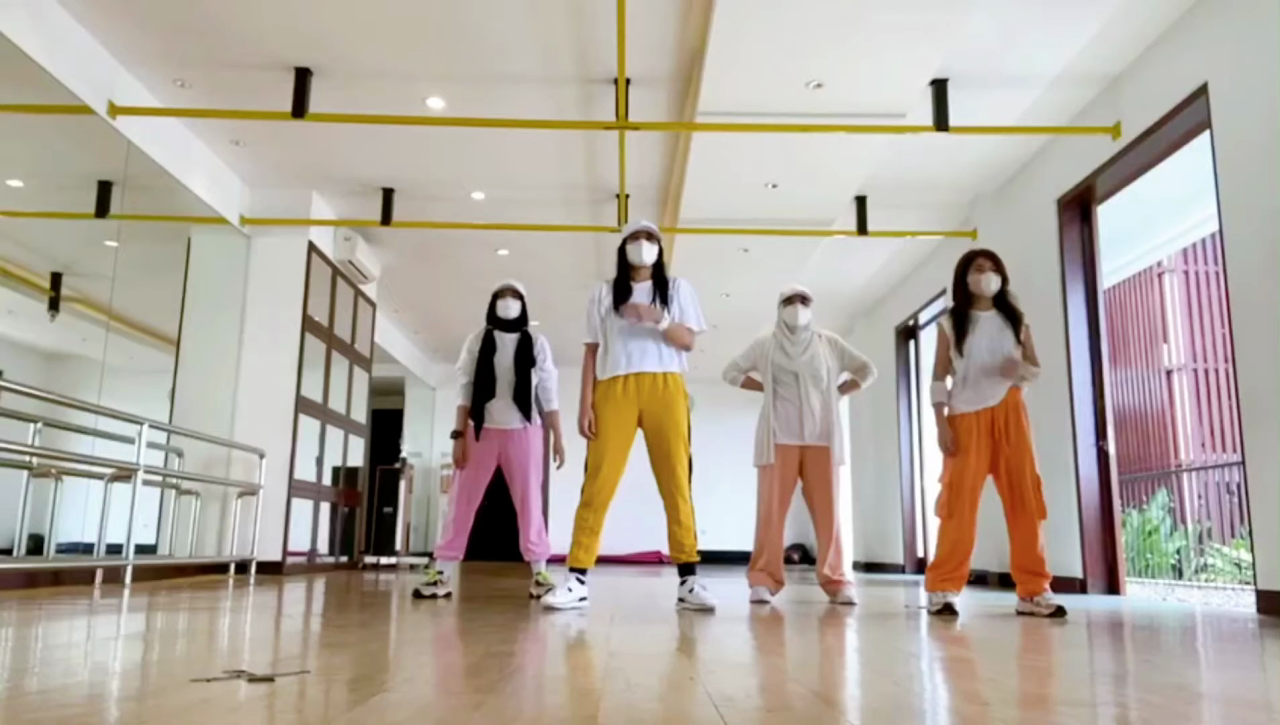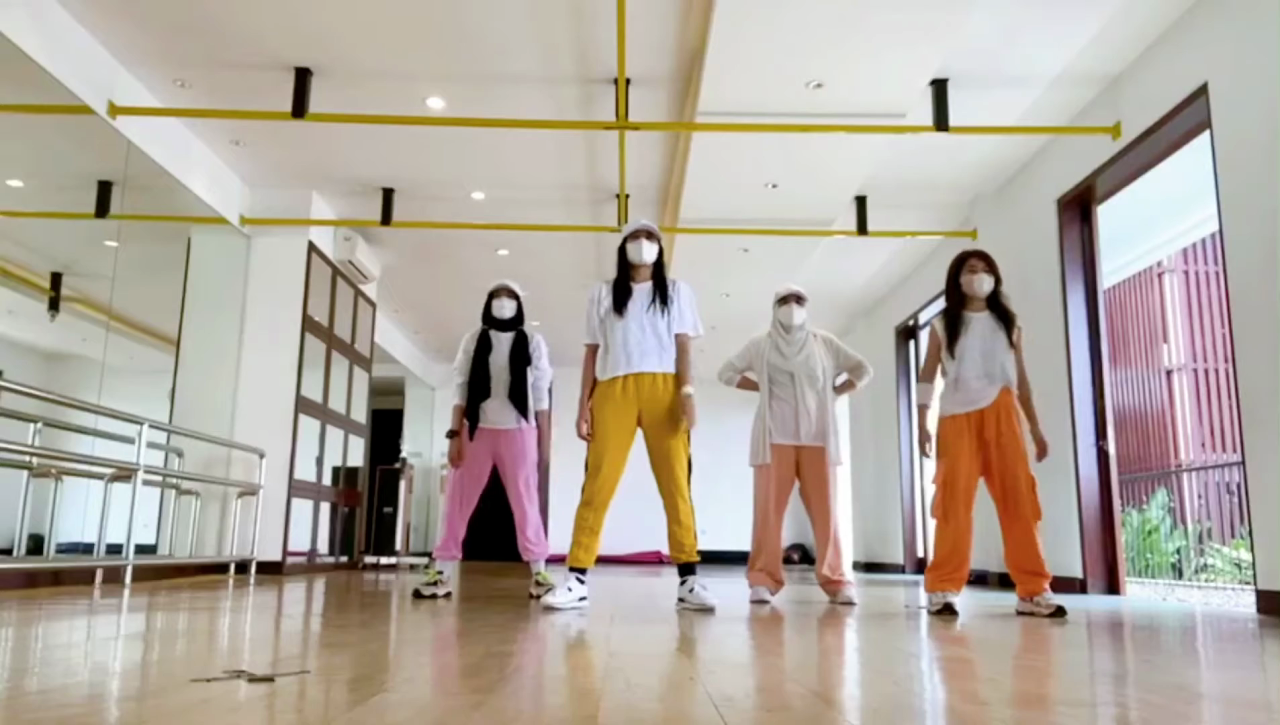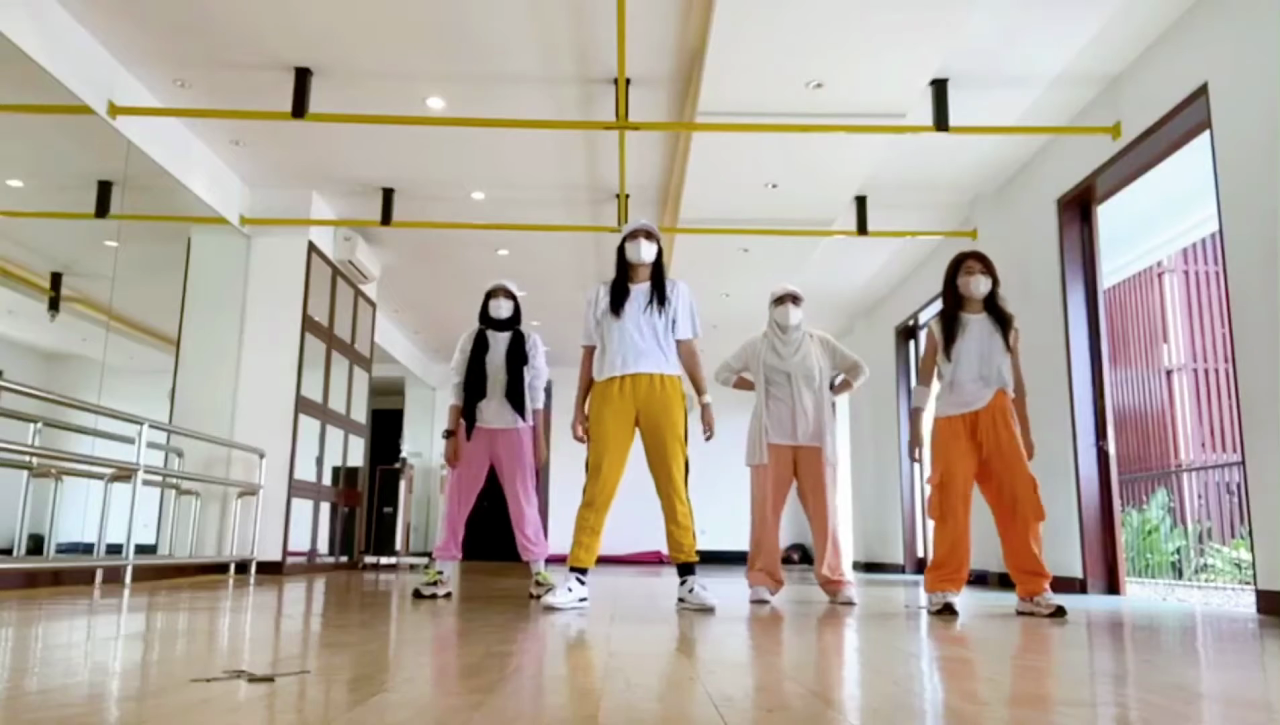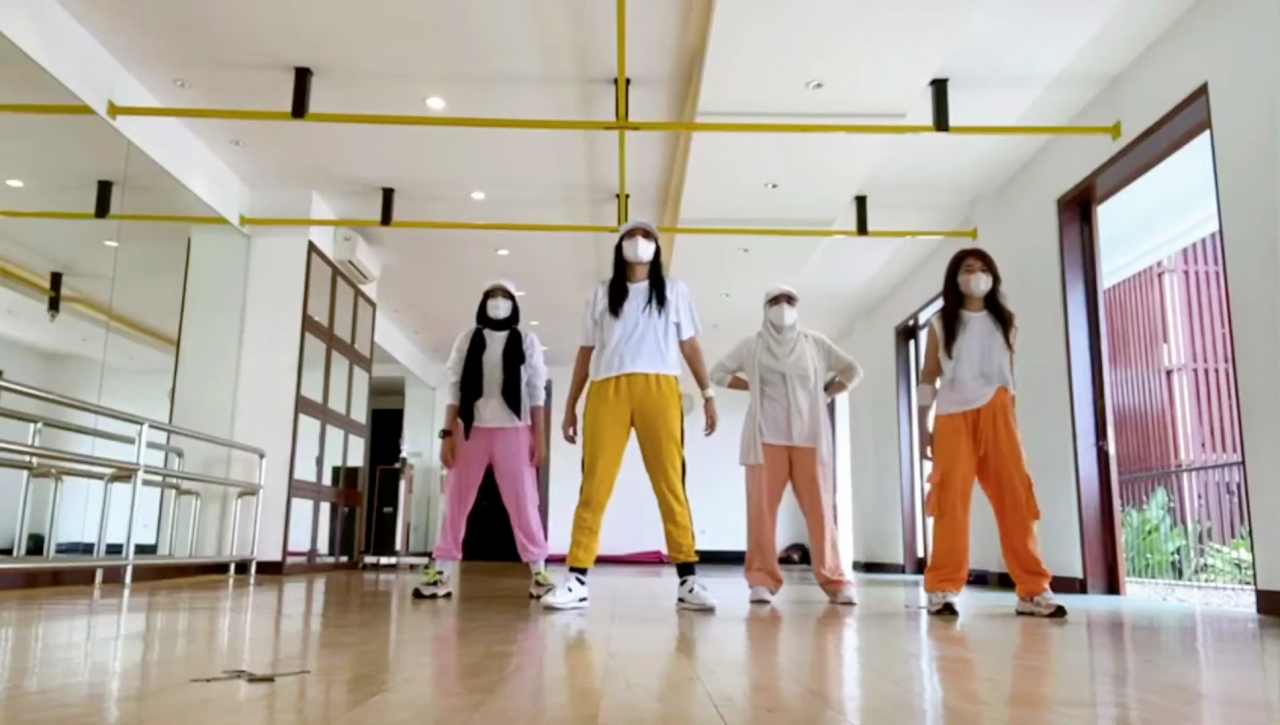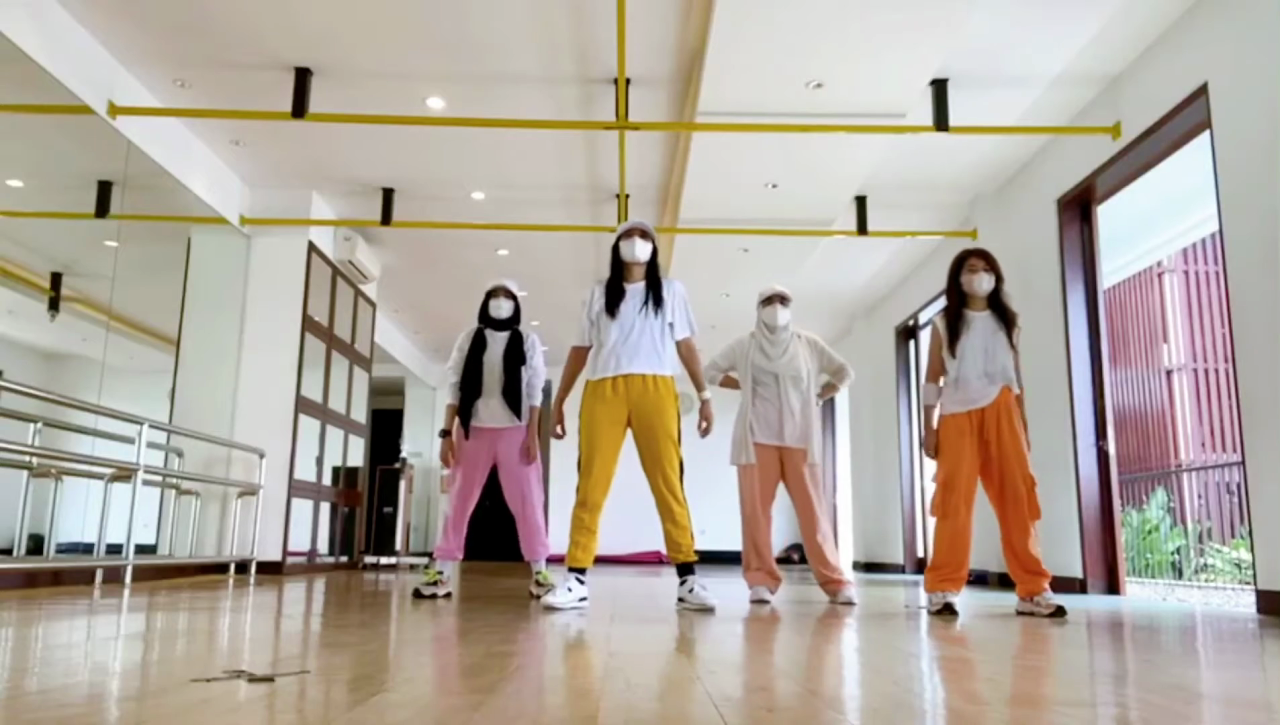
dt=0.2s
person 1, frame 1
left shoulder: (677, 288)
right shoulder: (604, 293)
left elbow: (688, 339)
right elbow: (592, 351)
left wrist: (656, 319)
right wrist: (585, 402)
left hip: (665, 389)
right hip: (614, 391)
left knee: (676, 482)
right knee: (598, 482)
left ankle: (688, 580)
right ankle: (577, 579)
person 1, frame 2
left shoulder: (677, 290)
right shoulder: (604, 294)
left elbow: (683, 344)
right elbow: (592, 352)
left wrist: (687, 390)
right wrist: (583, 405)
left hip: (664, 389)
right hip: (614, 391)
left knee: (675, 482)
right knee: (598, 482)
left ankle: (689, 580)
right ankle: (577, 580)
person 1, frame 3
left shoulder: (676, 291)
right shoulder: (603, 294)
left elbow: (687, 348)
right elbow: (590, 353)
left wrist: (705, 398)
right wrist: (579, 406)
left hip: (662, 390)
right hip: (611, 391)
left knee: (673, 482)
right knee: (599, 483)
left ankle: (688, 580)
right ankle: (577, 580)
person 1, frame 4
left shoulder: (674, 290)
right shoulder: (601, 294)
left elbow: (689, 345)
right elbow: (586, 351)
left wrist: (708, 394)
right wrist: (570, 405)
left hip: (659, 389)
right hip: (607, 391)
left knee: (670, 482)
right knee: (595, 483)
left ankle: (687, 580)
right ankle: (576, 580)
person 1, frame 5
left shoulder: (670, 290)
right shoulder: (599, 294)
left elbow: (685, 346)
right elbow: (580, 350)
left wrist: (703, 395)
right wrist: (558, 403)
left hip: (655, 389)
right hip: (603, 391)
left knee: (668, 481)
right knee: (591, 483)
left ankle: (687, 579)
right ankle: (576, 580)
person 2, frame 1
left shoulder: (1016, 322)
right shoulder: (950, 323)
left elbow: (1035, 368)
right elbow: (940, 377)
left wrist: (1021, 367)
right wrist: (941, 421)
left hip: (1010, 414)
right hip: (967, 417)
left knee: (1024, 498)
right knee: (960, 500)
left ankle: (1033, 590)
right ankle: (943, 588)
person 2, frame 2
left shoulder: (1009, 324)
right shoulder: (943, 325)
left elbow: (1020, 377)
right elbow: (927, 377)
left wrist: (1035, 427)
right wrist: (921, 423)
left hip: (1003, 415)
right hip: (958, 418)
left knee: (1019, 499)
right knee: (955, 502)
left ankle: (1033, 590)
right ankle: (942, 588)
person 2, frame 3
left shoulder: (1006, 326)
right shoulder: (940, 327)
left elbow: (1016, 380)
right elbow: (924, 379)
left wrist: (1027, 430)
right wrist: (915, 428)
left hip: (998, 417)
right hip: (953, 420)
left knee: (1019, 498)
right knee: (952, 503)
left ankle: (1033, 590)
right ankle: (942, 589)
person 2, frame 4
left shoulder: (1004, 323)
right shoulder: (941, 324)
left elbow: (1009, 376)
right elbow: (928, 378)
left wrist: (1006, 417)
right wrist: (924, 427)
left hip: (998, 414)
right hip: (954, 418)
left knee: (1015, 498)
right knee: (951, 501)
left ankle: (1032, 590)
right ankle: (942, 589)
person 2, frame 5
left shoulder: (1008, 323)
right shoulder: (944, 324)
left elbow: (1015, 377)
right elbow: (932, 378)
left wrist: (1024, 426)
right wrist: (928, 426)
left hip: (1002, 414)
right hip: (959, 417)
left knee: (1017, 498)
right knee: (954, 501)
left ankle: (1032, 590)
right ankle: (942, 588)
person 3, frame 1
left shoulder: (828, 343)
right shoulder: (765, 345)
left elbow: (867, 370)
right elbow: (731, 372)
left wrist: (839, 393)
right wrist: (764, 387)
left hip: (820, 437)
right hip: (779, 437)
left knee: (826, 509)
right knee: (771, 508)
left ankle: (835, 581)
right ankle: (763, 580)
person 3, frame 2
left shoulder: (824, 342)
right shoulder: (760, 345)
left elbow: (863, 370)
right elbow: (727, 372)
left wrist: (835, 393)
right wrist: (760, 387)
left hip: (816, 437)
right hip: (775, 437)
left knee: (824, 510)
right knee: (769, 508)
left ankle: (835, 581)
right ankle: (763, 580)
person 3, frame 3
left shoulder: (820, 343)
right shoulder: (756, 345)
left elbow: (858, 369)
right elbow: (723, 373)
left wrist: (831, 393)
right wrist: (756, 387)
left hip: (814, 437)
right hip: (772, 437)
left knee: (822, 510)
right knee: (766, 508)
left ankle: (835, 581)
right ankle: (763, 580)
person 3, frame 4
left shoulder: (815, 343)
right shoulder: (751, 345)
left elbow: (853, 371)
right elbow: (718, 372)
left wrist: (826, 395)
right wrist: (752, 386)
left hip: (808, 437)
right hip: (766, 438)
left knee: (819, 509)
right knee: (762, 509)
left ankle: (835, 581)
right ankle: (762, 580)
person 3, frame 5
left shoulder: (808, 344)
right shoulder: (744, 345)
left elbow: (844, 372)
right elbow: (711, 371)
left wrist: (819, 397)
right wrist: (743, 386)
left hip: (799, 438)
right hip: (757, 438)
left knee: (812, 510)
right knee: (756, 509)
left ankle: (835, 581)
right ankle: (761, 580)
person 4, frame 1
left shoulder: (536, 343)
right shoulder: (478, 341)
left elbow: (548, 393)
right elbow: (465, 390)
left wrist: (558, 437)
right wrist: (458, 435)
left hip: (523, 430)
right hip: (481, 429)
left knee: (529, 501)
right knee: (463, 499)
left ankle: (539, 573)
right ankle: (442, 572)
person 4, frame 2
left shoulder: (533, 342)
right shoulder: (474, 340)
left elbow: (541, 394)
right elbow: (462, 390)
left wrist: (545, 438)
right wrist: (454, 434)
left hip: (518, 430)
right hip: (476, 429)
left knee: (525, 501)
right knee: (459, 499)
left ankle: (539, 573)
right ankle: (442, 572)
person 4, frame 3
left shoulder: (529, 342)
right shoulder: (471, 340)
left elbow: (537, 393)
right elbow: (458, 389)
left wrist: (540, 438)
right wrist: (451, 433)
left hip: (515, 430)
right hip: (473, 429)
left knee: (523, 501)
right knee: (457, 499)
left ankle: (538, 572)
right ankle: (442, 572)
person 4, frame 4
left shoulder: (526, 341)
right shoulder: (468, 339)
left elbow: (536, 390)
right elbow: (455, 388)
left wrist: (539, 434)
right wrist: (447, 433)
left hip: (513, 429)
right hip: (471, 429)
left knee: (523, 500)
right knee: (457, 500)
left ankle: (538, 572)
right ankle: (441, 572)
person 4, frame 5
left shoulder: (528, 342)
right shoulder: (469, 339)
left elbow: (535, 391)
right elbow: (455, 388)
left wrist: (533, 433)
right wrist: (446, 433)
left hip: (514, 430)
right hip: (474, 430)
left knee: (527, 500)
right knee: (460, 500)
left ankle: (539, 572)
right ankle: (441, 572)
